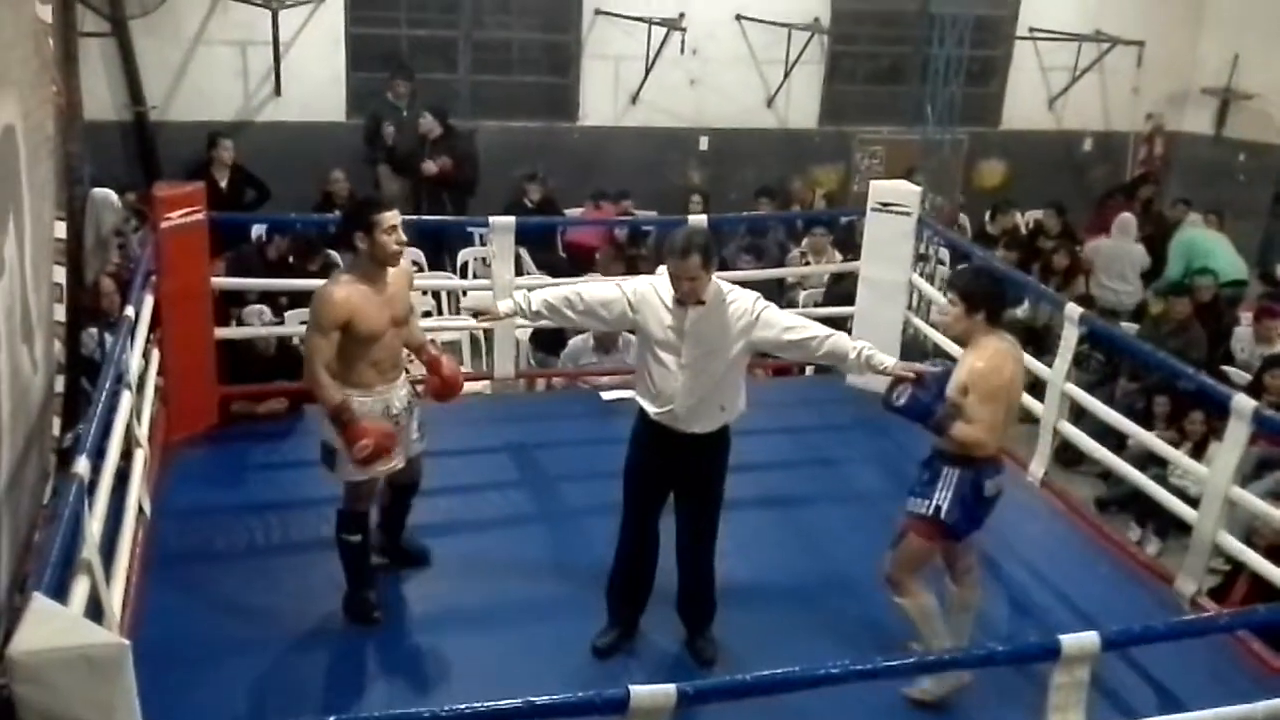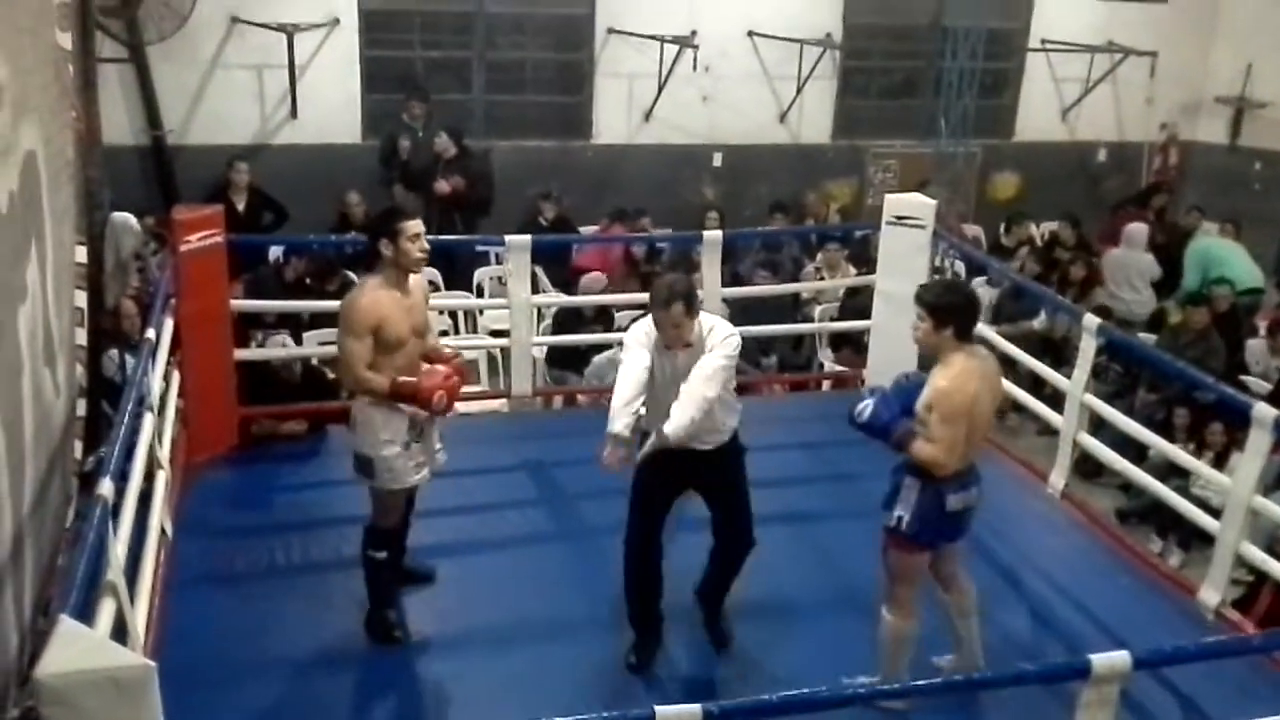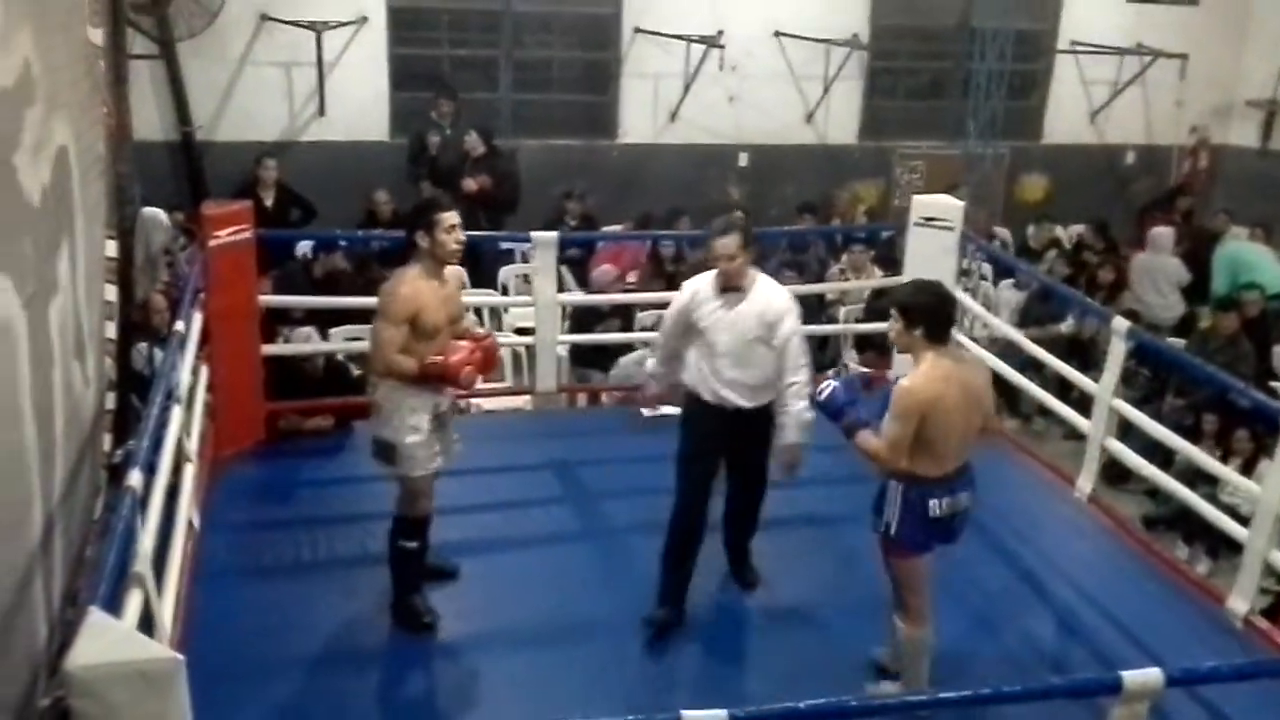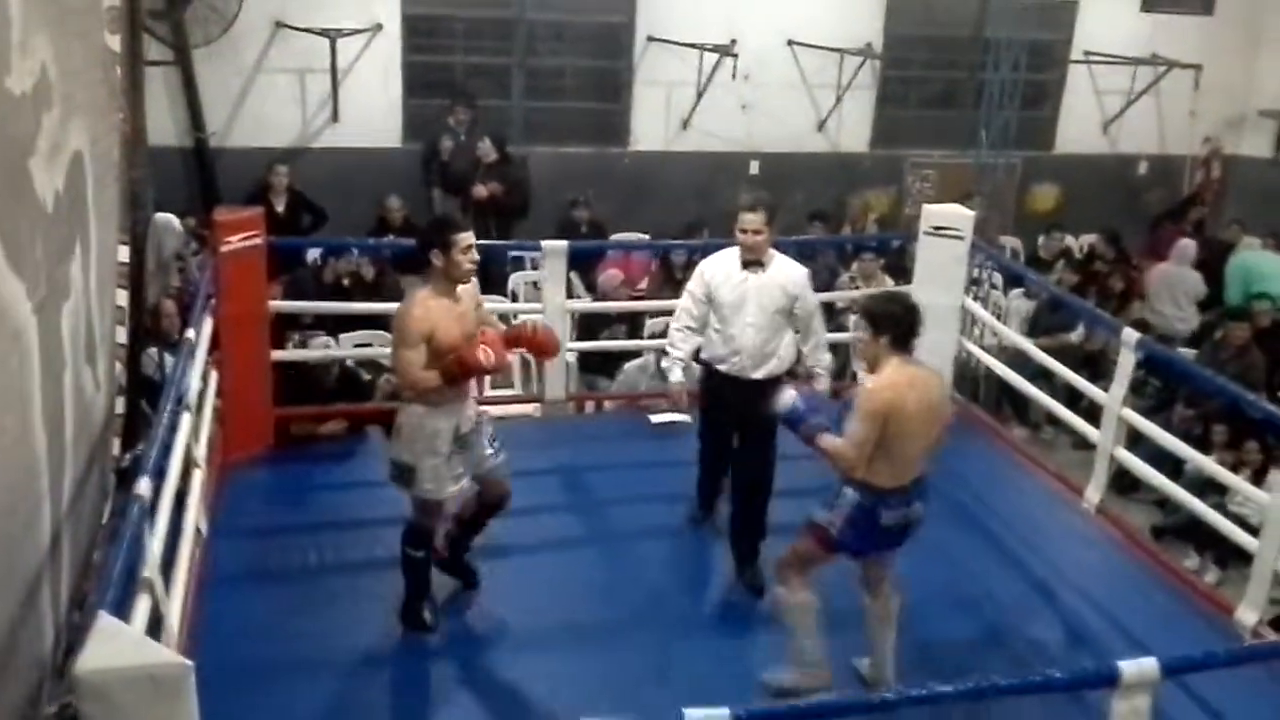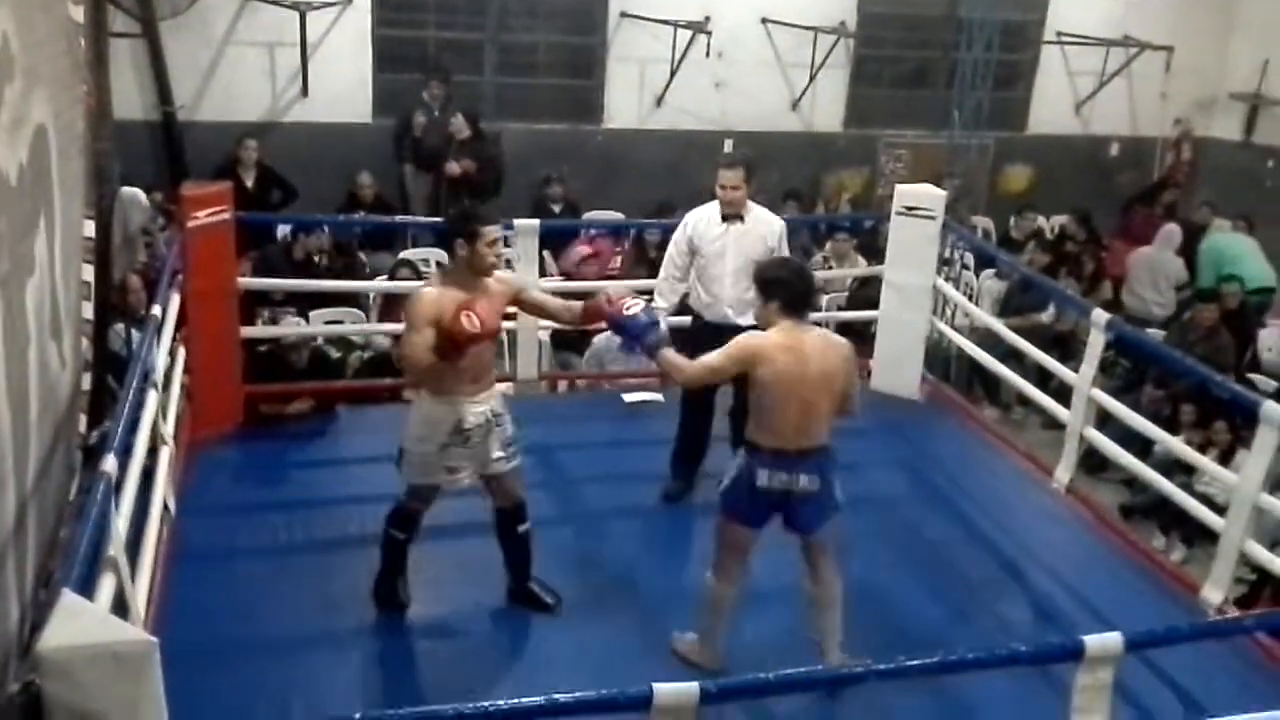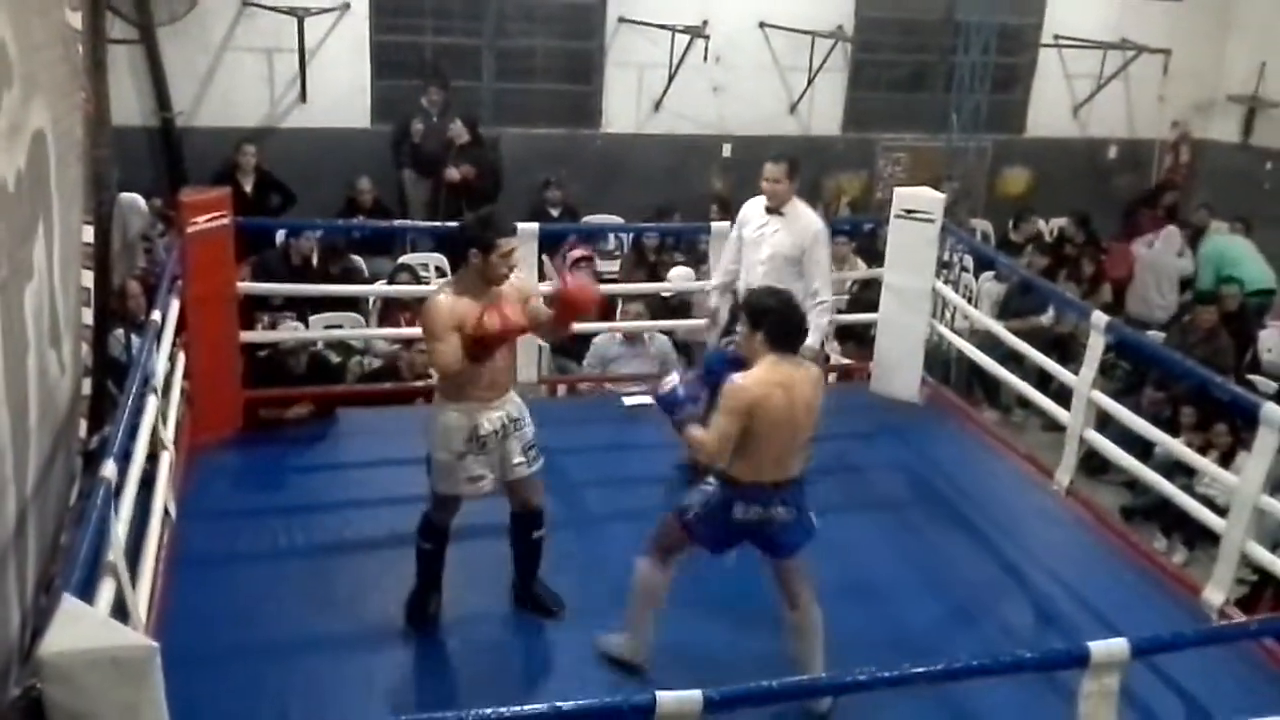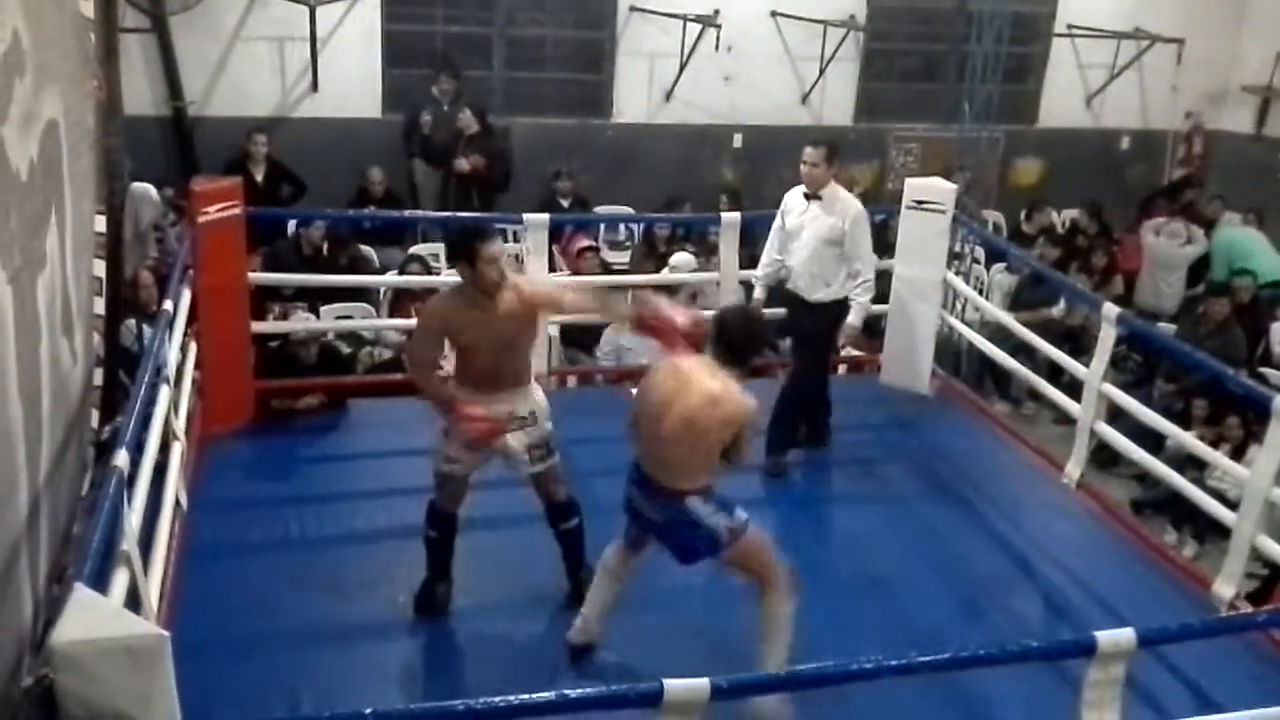
dt=0.4s
person 1, frame 1
left shoulder: (402, 270)
right shoulder: (335, 298)
right elbow: (316, 370)
left wrist: (430, 355)
right wrist: (346, 422)
left hip: (399, 392)
right hip: (360, 404)
left knee: (408, 476)
right knee: (359, 500)
left ankle: (390, 541)
right ankle: (359, 588)
person 1, frame 2
left shoulder: (418, 285)
right shoulder: (363, 304)
right elbow: (353, 376)
left wrist: (439, 355)
right wrist: (408, 390)
left hip: (418, 408)
right hip: (383, 416)
left knee: (407, 498)
right knee: (386, 513)
left ankle: (395, 566)
right ankle: (380, 606)
person 1, frame 3
left shoulder: (453, 276)
right shoulder: (402, 291)
right elbow: (382, 361)
left wrist: (475, 338)
right wrist: (438, 369)
left hip: (438, 397)
right hip: (407, 402)
left knee: (425, 490)
right knee: (416, 502)
left ankle: (416, 561)
right ankle: (405, 595)
person 1, frame 4
left shoulder: (470, 291)
right shoulder: (415, 313)
left elbow: (489, 329)
right elbow: (409, 385)
left wrist: (518, 334)
right wrist: (459, 368)
left hip: (466, 413)
right hip: (429, 422)
left knee: (497, 492)
right knee: (428, 516)
left ankle: (452, 551)
right ankle: (416, 598)
person 1, frame 5
left shoulder: (502, 285)
right shoulder: (426, 300)
left elbow: (558, 309)
right elbow: (413, 371)
left wrist: (593, 310)
right wrist: (451, 346)
left hip: (487, 407)
right hip: (439, 412)
left knee: (511, 500)
right knee: (415, 503)
left ankle: (521, 582)
right ankle: (390, 575)
person 1, frame 6
left shoulder: (516, 289)
right shoulder: (442, 307)
left elbow: (550, 328)
right elbow: (449, 373)
left wrist: (566, 307)
right wrist: (483, 343)
left hip: (508, 409)
right hip: (461, 419)
left knee: (531, 505)
right knee: (442, 512)
left ankle: (527, 583)
right ankle: (426, 591)
person 1, frame 7
left shoulder: (530, 293)
right shoulder: (440, 309)
left elbow: (590, 302)
right elbow: (419, 369)
left wrist: (645, 315)
right wrist: (456, 408)
left hip: (521, 403)
right hip: (471, 407)
left knee: (557, 495)
right knee: (446, 502)
left ankle: (578, 572)
right ankle: (437, 579)
person 2, frame 1
left shoulder: (987, 364)
right shoulder: (1002, 346)
left elbow: (983, 440)
left wrist: (929, 412)
right wrist: (943, 387)
left hip: (960, 478)
right hip: (974, 475)
left knee: (900, 573)
right knee: (960, 564)
left ankle: (948, 666)
right ankle: (957, 651)
person 2, frame 2
left shoulder: (951, 384)
right shoulder: (984, 361)
left elbow: (942, 459)
left wrist: (892, 427)
right wrist: (919, 398)
left hip: (927, 492)
right hip: (961, 486)
left knee: (899, 596)
right knee: (949, 571)
left ankle: (890, 686)
right ankle: (970, 660)
person 2, frame 3
left shoulder: (913, 387)
right shoulder: (975, 367)
left elbow: (888, 457)
right elbow: (986, 423)
left wrist: (848, 414)
left hip: (916, 497)
right hip: (958, 486)
left knee: (910, 600)
right knee: (915, 580)
left ankle: (913, 690)
right ankle: (902, 659)
person 2, frame 4
left shoulder: (877, 389)
right shoulder: (935, 381)
left elbow: (849, 459)
left wrist: (808, 424)
left hip: (868, 503)
right hip: (911, 498)
left knee: (790, 569)
right knee: (878, 582)
left ankle: (809, 669)
right ankle: (881, 671)
person 2, frame 5
left shoulder: (756, 346)
right shoulder: (840, 349)
left elbow: (687, 374)
right elbow: (846, 406)
left wrist: (649, 336)
left hip: (762, 469)
right hip: (815, 468)
left knee: (728, 564)
right knee: (822, 563)
left ankle: (707, 649)
right ankle: (831, 656)
person 2, frame 6
left shoulder: (743, 386)
right shoulder: (813, 377)
left elbow: (709, 452)
left wrist: (681, 410)
left hip: (734, 498)
right hip: (787, 499)
left knee: (658, 551)
right knee: (798, 592)
left ankle: (633, 647)
person 2, frame 7
left shoulder: (668, 363)
right shoulder: (742, 406)
left elbow: (636, 427)
right elbow: (732, 458)
left hip: (642, 488)
right hip: (691, 507)
left knee: (627, 544)
right knee: (776, 580)
left ankle: (583, 633)
person 3, frame 1
left shoulder: (744, 309)
right shoulder: (641, 294)
left elbow: (808, 335)
right elbow: (577, 299)
left wrist: (879, 361)
right wrist: (512, 306)
left hip: (708, 440)
right hip: (653, 432)
left knee: (698, 538)
right knee: (636, 529)
left ankle: (698, 626)
right ankle: (622, 619)
person 3, frame 2
left shoulder: (722, 337)
right shoulder: (641, 333)
left elbow: (701, 390)
right elbow: (630, 380)
left wrist: (668, 435)
right wrist: (619, 433)
left hip: (718, 448)
right hip: (661, 448)
left knee: (737, 538)
right knee: (640, 540)
left ankle: (711, 602)
right ankle: (646, 632)
person 3, frame 3
left shoulder: (777, 300)
right shoulder: (694, 291)
left elbow: (794, 372)
right elbow: (669, 342)
left wrist: (794, 433)
right wrist: (656, 383)
left hip: (756, 415)
right hip: (704, 410)
left knee: (747, 500)
right knee: (689, 505)
left ankle: (740, 555)
right ankle: (671, 600)
person 3, frame 4
left shoulder: (794, 275)
right shoulder: (712, 267)
left elbow: (811, 331)
right elbow: (686, 322)
left wrist: (820, 380)
right wrist: (675, 372)
left hip: (765, 386)
right hip: (718, 379)
left knee: (755, 474)
right knee: (712, 454)
left ankle: (747, 556)
right ankle: (707, 500)
person 3, frame 5
left shoulder: (772, 227)
right shoulder: (695, 221)
right elbow: (672, 274)
left hip: (750, 331)
right hip: (705, 327)
left knee: (744, 410)
right knee: (695, 403)
right ankle: (683, 472)
person 3, frame 6
left shoulder: (811, 228)
right shoulder: (749, 211)
left elbow: (819, 289)
right elbow: (731, 259)
left wrist: (814, 338)
right wrist: (716, 298)
person 3, frame 7
left shoulder: (850, 211)
right shoulder: (791, 199)
left elbow: (863, 269)
right elbow: (775, 249)
left wrist: (855, 317)
right wrist: (760, 288)
left hip: (827, 307)
right hip: (795, 299)
left knee: (803, 376)
right knee: (809, 372)
left ankle: (777, 445)
right ankle: (816, 430)
